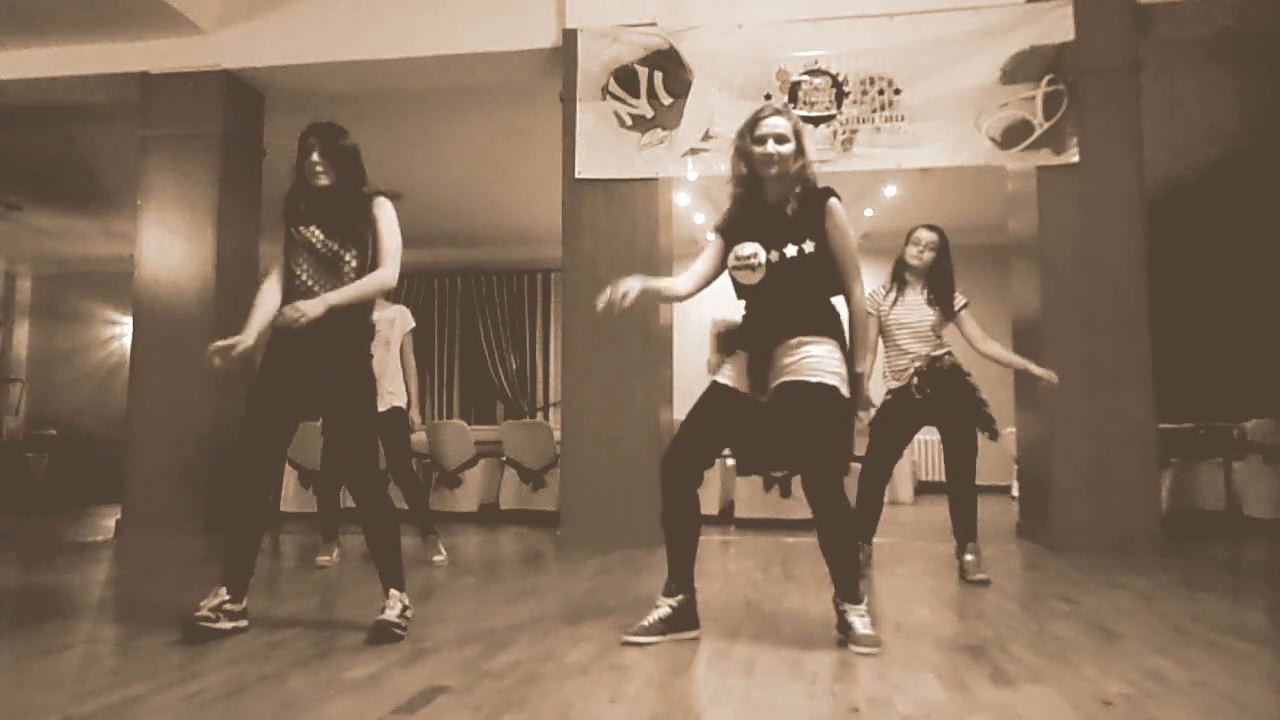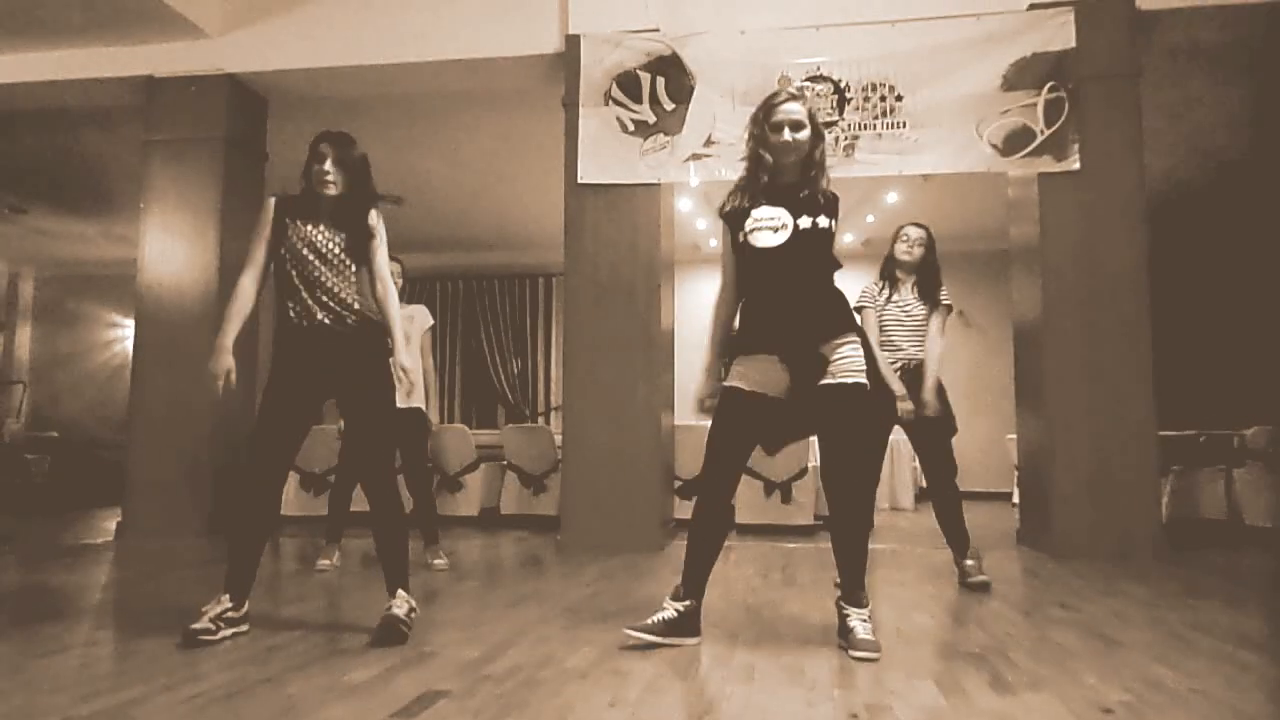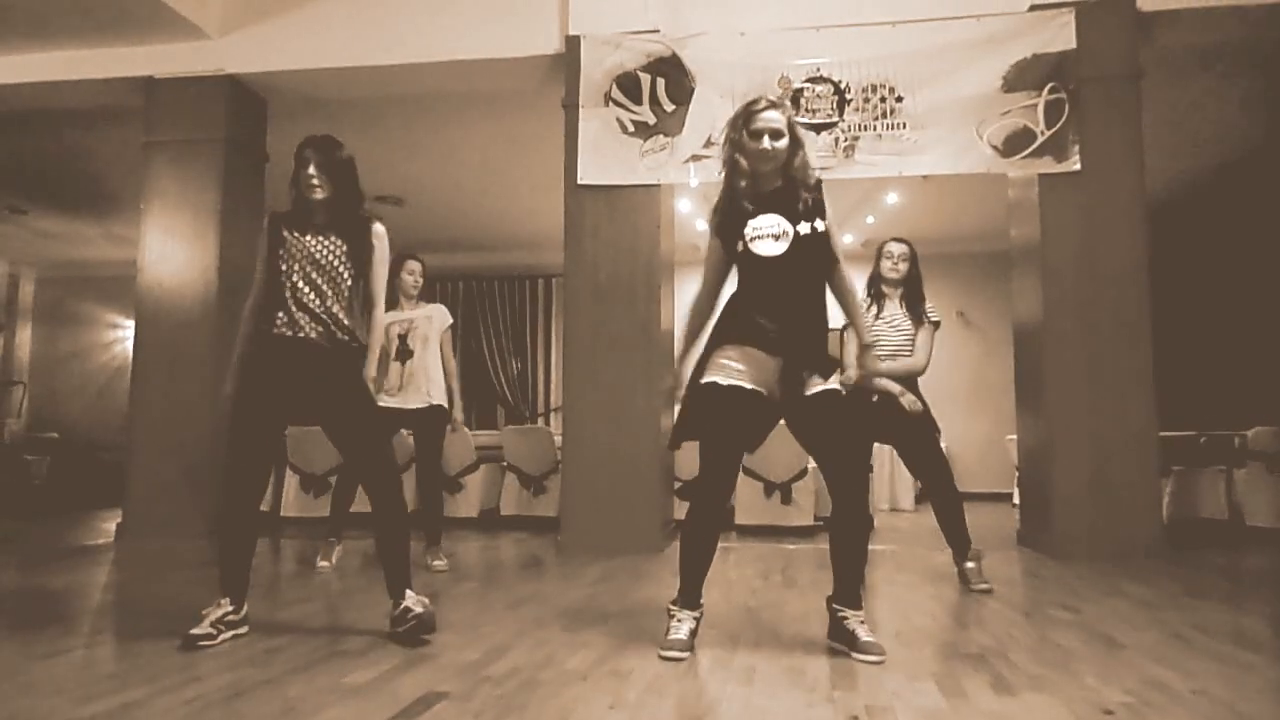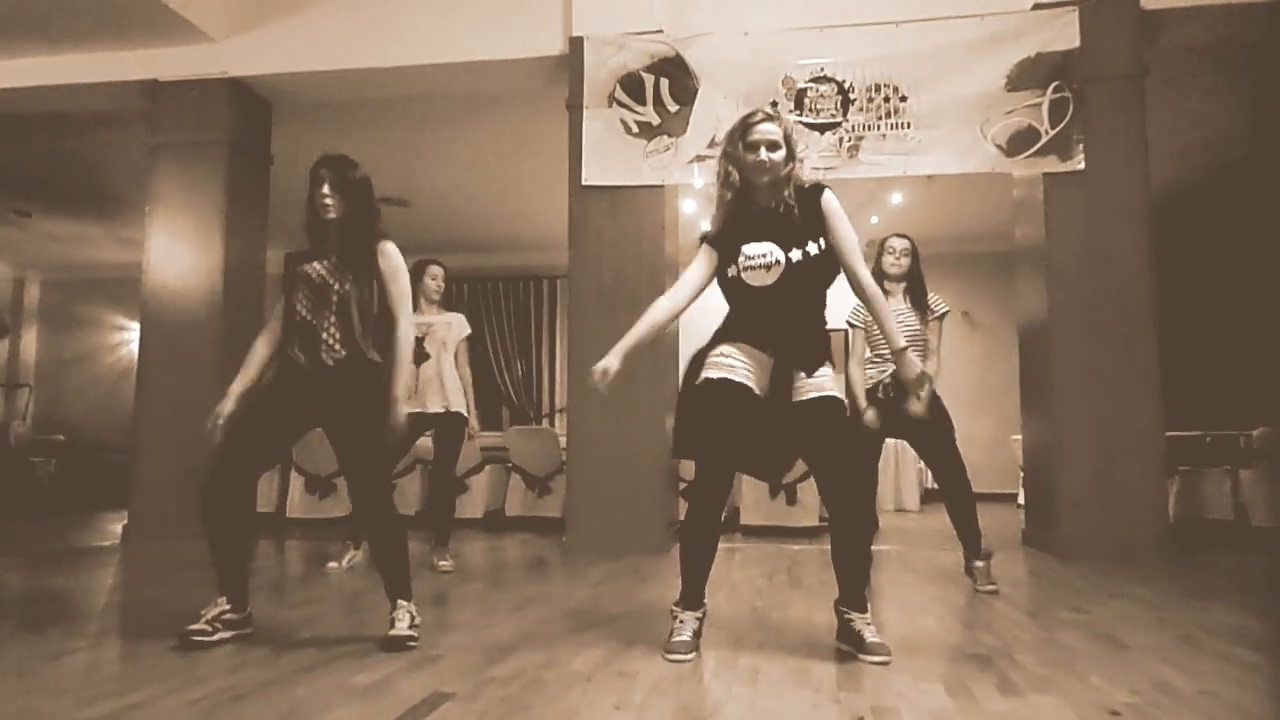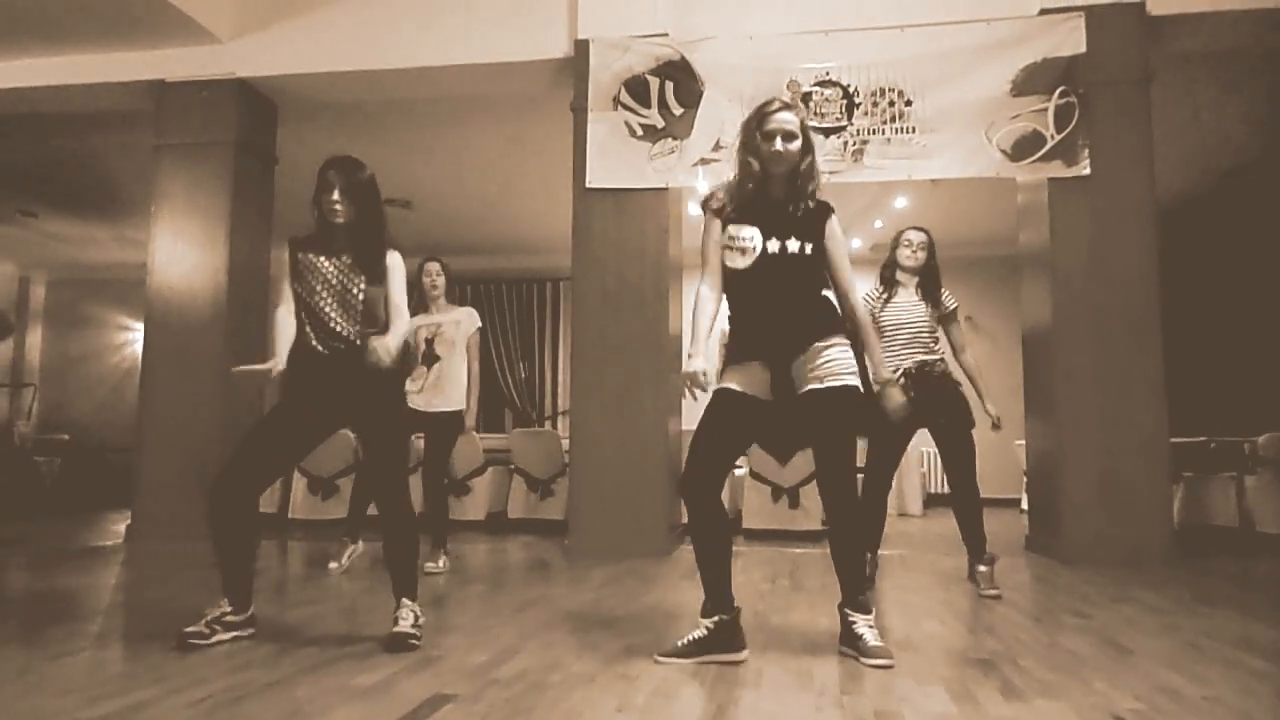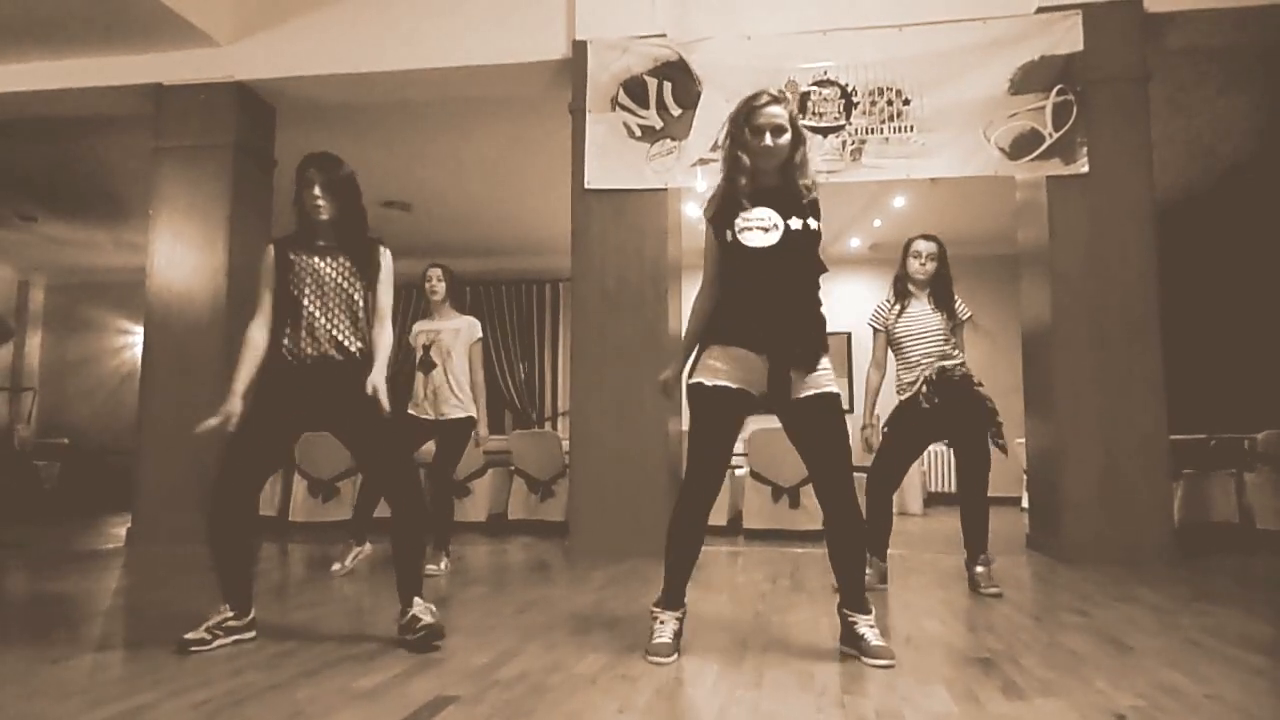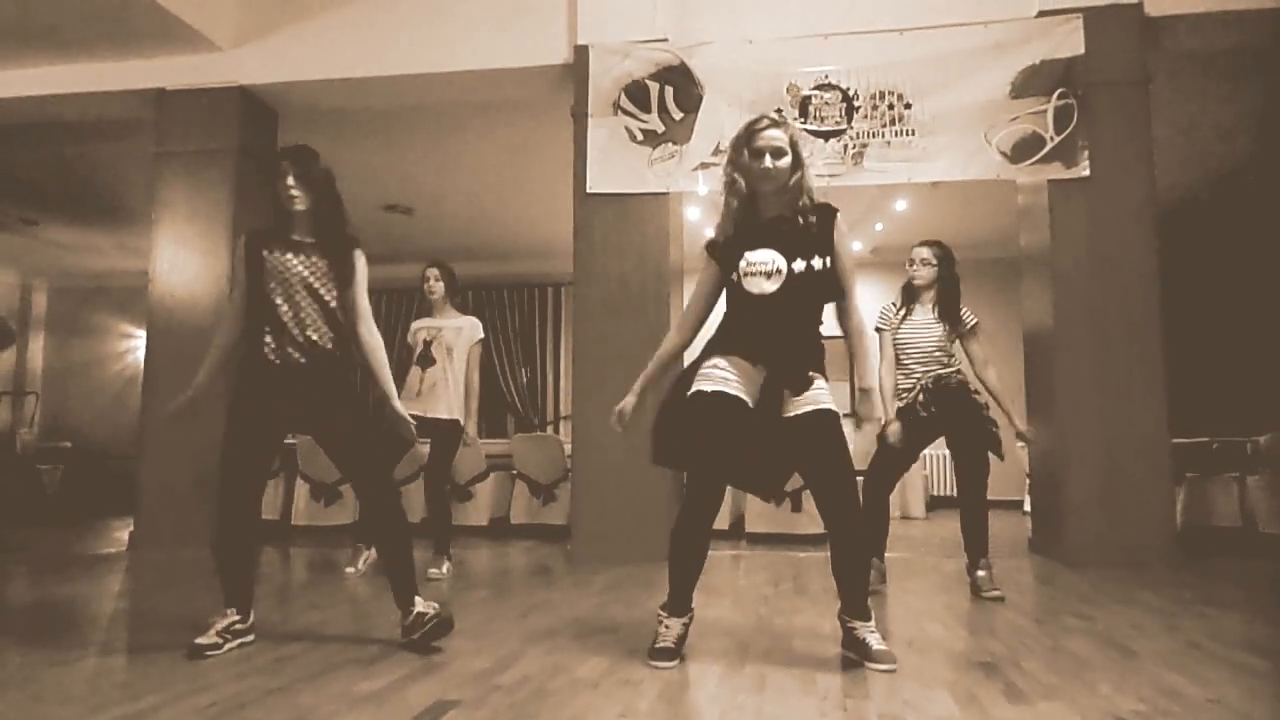
dt=0.3s
person 1, frame 1
left shoulder: (821, 206)
right shoulder: (734, 224)
left elbow: (855, 292)
right elbow: (689, 283)
left wrist: (856, 369)
right wrist: (642, 284)
left hip: (807, 350)
right hip: (747, 357)
left knee: (821, 481)
right knee: (677, 468)
left ankle: (852, 605)
right ankle: (678, 602)
person 1, frame 2
left shoulder: (825, 201)
right shoulder: (742, 203)
right elbow: (730, 293)
right wrist: (710, 371)
left hip: (831, 350)
right hip: (760, 355)
left knee: (849, 482)
right knee: (715, 479)
left ankle: (854, 610)
right ankle: (685, 606)
person 1, frame 3
left shoulder: (811, 193)
right shoulder: (730, 213)
left elbow: (839, 273)
right elbow: (706, 296)
left wrist: (861, 345)
right wrist: (678, 366)
left hip: (810, 359)
right hip: (743, 355)
left knee: (852, 485)
right knee: (714, 486)
left ankle: (846, 614)
right ankle: (686, 611)
person 1, frame 4
left shoulder: (817, 202)
right shoulder: (726, 231)
left elbow: (860, 277)
right elbow: (677, 296)
left wrist: (901, 347)
right wrist: (618, 351)
left hip: (808, 364)
right hip: (740, 358)
left knee: (853, 492)
right knee: (710, 488)
left ankle: (853, 615)
right ankle: (689, 612)
person 1, frame 5
left shoulder: (817, 212)
right shoulder: (724, 207)
left elbow: (849, 295)
right elbow: (710, 286)
left wrist: (883, 376)
right wrist: (696, 353)
left hip: (818, 349)
right hip: (749, 361)
left knee: (839, 488)
right knee: (698, 483)
left ankle: (856, 617)
right ankle: (720, 621)
person 1, frame 6
left shoulder: (807, 201)
right shoulder: (725, 204)
right elbow: (710, 289)
right wrist: (679, 360)
left hip: (802, 356)
right hip: (732, 351)
left knee: (838, 488)
right knee: (699, 485)
left ankle: (856, 617)
right ankle: (669, 612)
person 1, frame 7
left shoulder: (822, 221)
right shoulder: (728, 237)
left elbow: (849, 308)
right elbow: (688, 322)
left wrist: (865, 385)
right wrist: (637, 390)
left hip: (800, 379)
right hip: (729, 369)
left knee: (843, 506)
right knee: (702, 499)
left ankle: (857, 624)
right ankle: (675, 619)
person 2, frame 1
left shoulder: (374, 207)
right shoulder: (295, 215)
left elbow: (389, 272)
right elbow: (277, 278)
left wrist: (322, 302)
right wrist: (247, 334)
left hip: (342, 352)
right hip: (284, 352)
left knee: (359, 473)
right knee: (253, 472)
left ankle: (395, 595)
right ankle: (232, 595)
person 2, frame 2
left shoulder: (367, 220)
right shoulder: (279, 210)
left elbow: (384, 283)
right elbow: (252, 276)
left wrist: (400, 344)
right wrist: (224, 344)
left hip: (361, 353)
right hip: (298, 352)
left knee: (376, 474)
right knee: (261, 472)
left ankle: (399, 596)
right ankle: (233, 600)
person 2, frame 3
left shoulder: (369, 233)
right shoulder: (277, 227)
left elbow: (374, 308)
right elbow: (256, 299)
left wrist: (367, 372)
right wrist: (234, 369)
left hip: (338, 368)
right hip: (272, 365)
left knee: (384, 477)
right knee: (241, 484)
left ankle: (404, 597)
right ankle: (231, 604)
person 2, frame 4
left shoulder: (380, 251)
right shoulder: (297, 261)
left elbow: (401, 326)
right elbow: (274, 330)
left wrist: (397, 400)
right wrist: (233, 395)
left hip: (352, 386)
right hip: (293, 385)
left knee: (373, 496)
right knee: (223, 484)
left ankle: (402, 606)
right ankle: (232, 605)
person 2, frame 5
left shoulder: (386, 257)
right shoulder: (297, 252)
left elbow: (401, 318)
right elbow: (286, 311)
left wrist: (390, 342)
right wrist: (277, 359)
left hip: (373, 385)
right hip: (312, 383)
left knee: (391, 494)
right knee: (232, 487)
left ankle: (405, 606)
right ankle: (237, 607)
person 2, frame 6
left shoulder: (375, 255)
right shoulder: (279, 253)
left elbow: (383, 326)
right elbow: (262, 323)
left wrist: (377, 373)
right wrist: (236, 394)
left hip: (351, 385)
right hip: (288, 383)
left knee: (405, 491)
right knee: (230, 494)
left ankle: (412, 605)
right ankle: (237, 612)
person 2, frame 7
left shoulder: (346, 250)
right shoulder: (253, 246)
left elbow: (362, 325)
right elbow: (233, 320)
left wrist: (391, 395)
right wrist: (197, 386)
left hip: (330, 383)
right hip: (264, 384)
left knee: (379, 490)
right knee: (236, 495)
left ankle: (412, 605)
right ankle: (237, 613)
person 3, frame 1
left shoulder: (947, 297)
right shoulder: (880, 297)
left elbow: (981, 341)
right elbow: (868, 351)
left wrist: (1032, 368)
left hip: (948, 387)
right hip: (903, 394)
left knee: (961, 473)
right knee: (873, 470)
left ankle: (968, 552)
right ankle: (860, 549)
person 3, frame 2
left shoulder: (936, 294)
right shoulder: (873, 292)
left elbow: (935, 344)
right elbow: (872, 345)
left wrist: (928, 389)
left hip: (921, 386)
left knee: (941, 473)
left ankle: (965, 557)
person 3, frame 3
left shoulder: (923, 310)
right shoulder: (862, 309)
left elbow: (920, 363)
left wrist: (877, 366)
right wrist: (894, 389)
left hip: (905, 401)
right hip: (862, 403)
left knee: (939, 480)
left ankle: (966, 560)
person 3, frame 4
left shoulder: (928, 303)
right shoulder: (864, 307)
left elbow: (933, 360)
right elbow: (855, 363)
right wrist: (863, 405)
right hip: (875, 400)
left knee: (953, 477)
left ankle: (976, 559)
person 3, frame 5
left shoulder: (939, 296)
right shoulder: (875, 298)
left elbow: (963, 351)
left wrist: (986, 399)
left hip: (939, 391)
left knee: (963, 477)
right knee: (875, 479)
left ankle: (980, 563)
right ankle: (868, 562)
person 3, frame 6
left shoulder: (951, 305)
right shoulder: (887, 310)
left elbow: (961, 357)
right elbow: (877, 368)
left wrist: (982, 406)
right wrist: (868, 421)
left hip: (959, 397)
right hip: (914, 404)
left knee: (974, 482)
right knee: (879, 480)
left ankle: (978, 564)
right ankle: (876, 564)
person 3, frame 7
left shoulder: (958, 314)
right shoulder: (893, 312)
left elbow: (983, 368)
right elbow: (886, 367)
left wrist: (1013, 416)
right wrist: (890, 417)
left hip: (956, 403)
right hip: (913, 407)
left knee: (973, 485)
right knee: (876, 482)
left ankle: (979, 568)
right ankle: (873, 566)
person 4, frame 1
left shoulder: (399, 314)
left elbow: (408, 362)
left wrist: (415, 406)
left hip: (390, 404)
left knee: (403, 471)
right knee: (331, 473)
left ankle: (431, 536)
right ankle: (330, 540)
person 4, frame 2
left shoulder: (418, 314)
left elbow: (427, 361)
left wrist: (433, 405)
left hip: (409, 405)
left knee: (417, 473)
right knee: (348, 473)
left ankle: (432, 543)
right ankle: (332, 542)
person 4, frame 3
left shoulder: (438, 313)
right shoulder: (383, 320)
left elbow: (449, 360)
right elbow: (377, 366)
left wrist: (457, 404)
left hip: (430, 403)
right hip: (390, 403)
left knee: (429, 475)
left ankle: (433, 546)
right ankle: (333, 539)
person 4, frame 4
left shoulder: (456, 321)
left elbow: (464, 368)
left wrist: (472, 412)
left hip: (450, 409)
right hip: (409, 408)
left knee: (443, 477)
left ankle: (441, 547)
right ankle: (353, 543)
person 4, frame 5
left shoulder: (466, 316)
right shoulder: (415, 323)
left elbow: (473, 365)
right elbow: (414, 365)
left wrist: (471, 409)
left hip: (448, 407)
right hip: (412, 403)
left knee: (433, 475)
left ankle: (438, 549)
right ankle: (352, 539)
person 4, frame 6
left shoulder: (468, 325)
right shoulder: (418, 328)
left elbow: (477, 374)
right elbow: (419, 371)
left wrist: (482, 420)
left hip: (457, 415)
right hip: (419, 411)
left knee: (439, 479)
left ankle: (440, 551)
right ankle: (359, 541)
person 4, frame 7
left shoulder: (470, 325)
right shoulder: (417, 326)
left elbow: (473, 375)
left wrist: (472, 420)
right wrist: (401, 403)
left hip: (447, 414)
right hip: (410, 408)
left knee: (436, 484)
left ankle: (442, 555)
right ankle: (365, 545)
